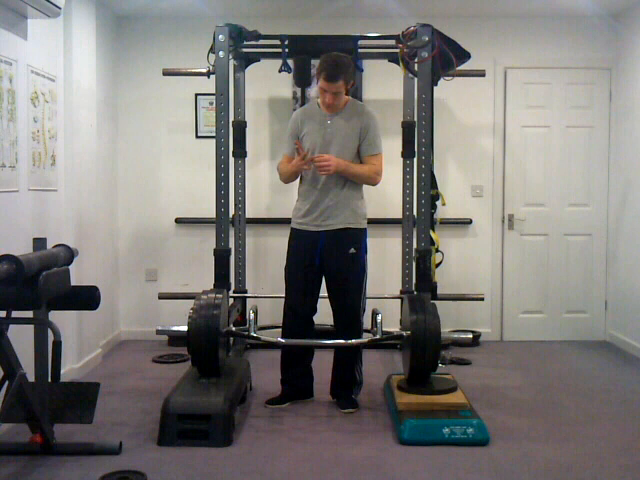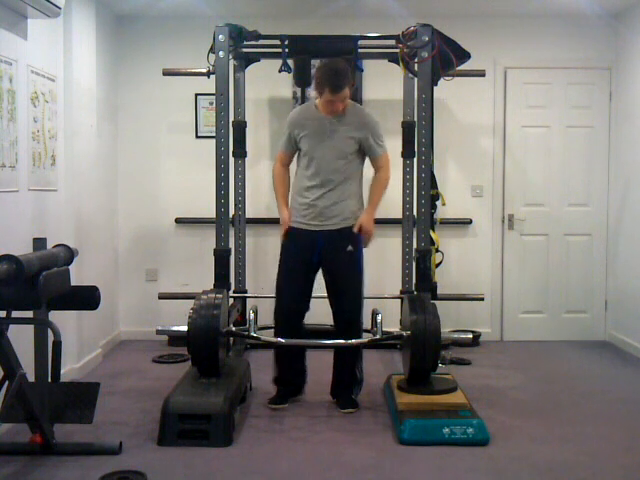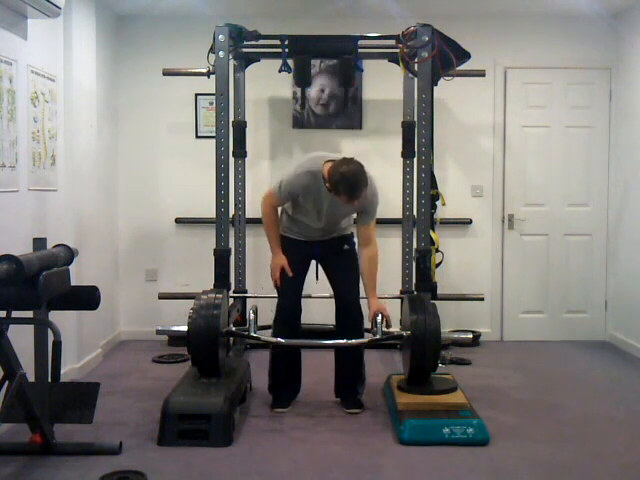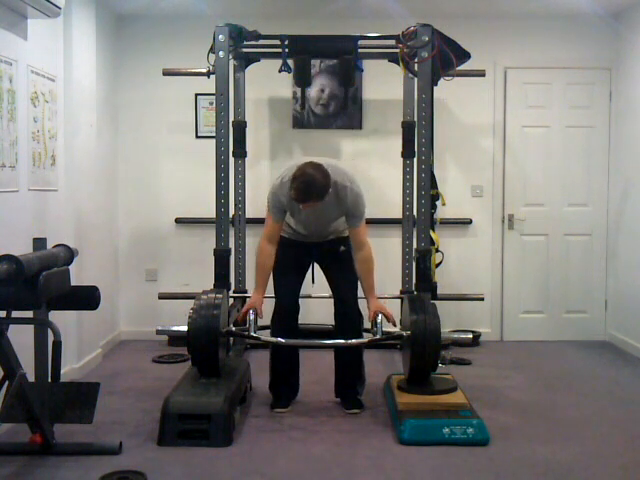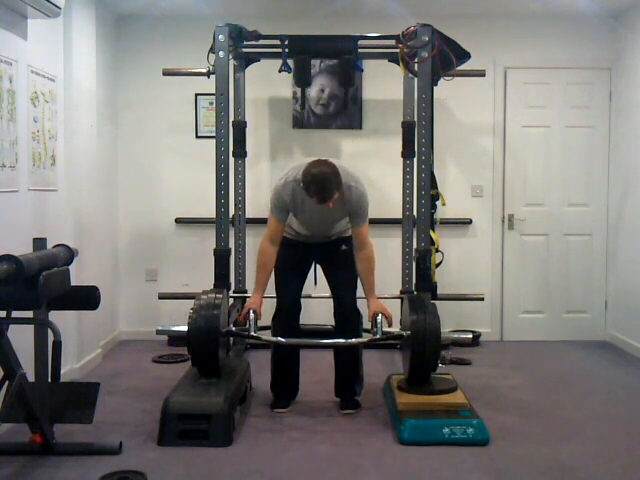
dt=1s
person 1, frame 1
left shoulder: (364, 119)
right shoulder: (301, 117)
left elbow: (374, 173)
right elbow: (283, 172)
left wrist: (340, 164)
right wrist: (296, 165)
left hip: (347, 229)
right hip: (304, 228)
left knee: (348, 315)
right knee: (297, 311)
left ankle: (346, 388)
right ankle: (295, 384)
person 1, frame 2
left shoulder: (364, 121)
right shoulder: (298, 118)
left elbow: (382, 169)
right elbow: (281, 164)
left wrist: (369, 211)
right wrist: (283, 208)
left hip: (344, 230)
right hip: (300, 228)
left knee: (347, 314)
right knee: (287, 309)
left ankle: (346, 390)
right ankle: (288, 383)
person 1, frame 3
left shoulder: (368, 190)
right shoulder: (303, 176)
left elbow: (367, 244)
right elbow: (269, 204)
left wrist: (372, 296)
right wrist: (276, 252)
left hip: (338, 239)
right hip: (294, 237)
left knee: (350, 307)
right knee: (288, 309)
left ankle: (350, 390)
right ankle: (283, 390)
person 1, frame 4
left shoulder: (349, 191)
right shoulder: (281, 188)
left elbow: (360, 246)
right elbow: (269, 242)
left wrist: (372, 298)
right wrist: (258, 293)
left hip: (336, 240)
right hip: (292, 240)
left knee: (348, 307)
right knee: (285, 308)
left ankle: (350, 391)
right ankle: (282, 391)
person 1, frame 5
left shoulder: (355, 191)
right shoulder: (285, 188)
left elbow: (363, 247)
right elbow: (271, 242)
left wrist: (372, 298)
right wrist: (257, 294)
left hip: (338, 241)
right hip: (294, 241)
left knee: (347, 310)
right knee: (286, 310)
left ankle: (348, 392)
right ankle: (283, 392)
